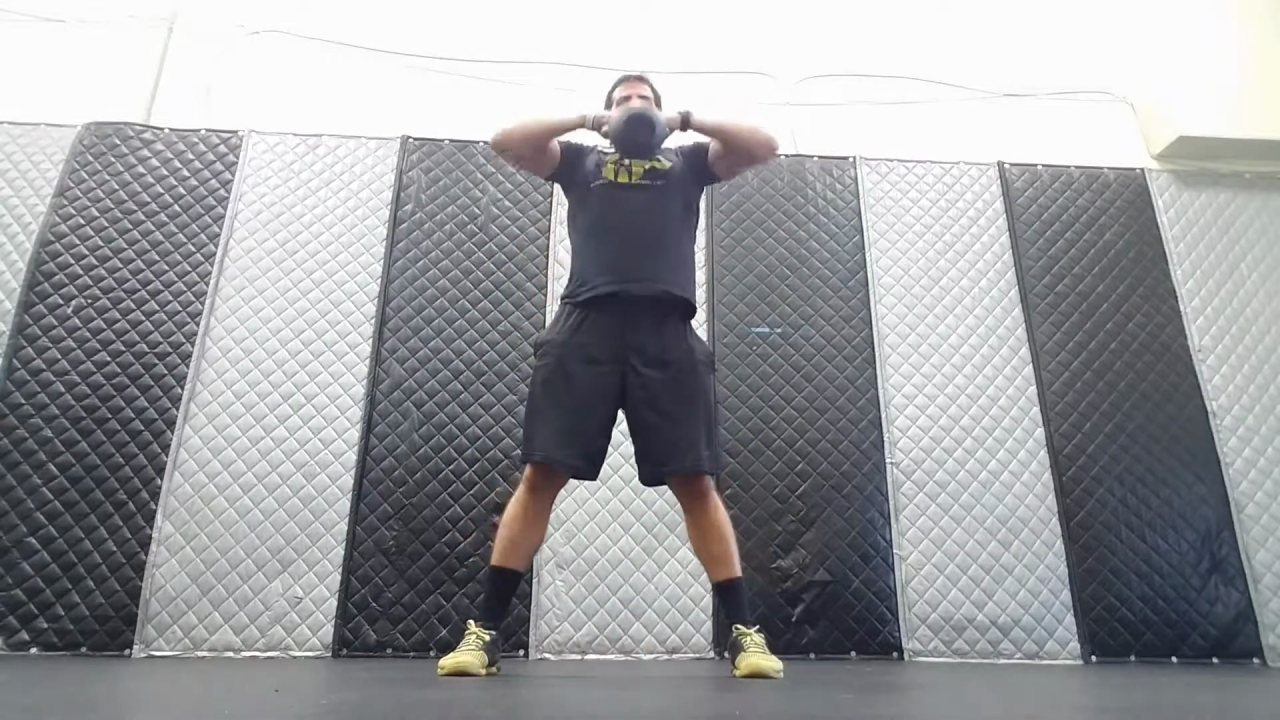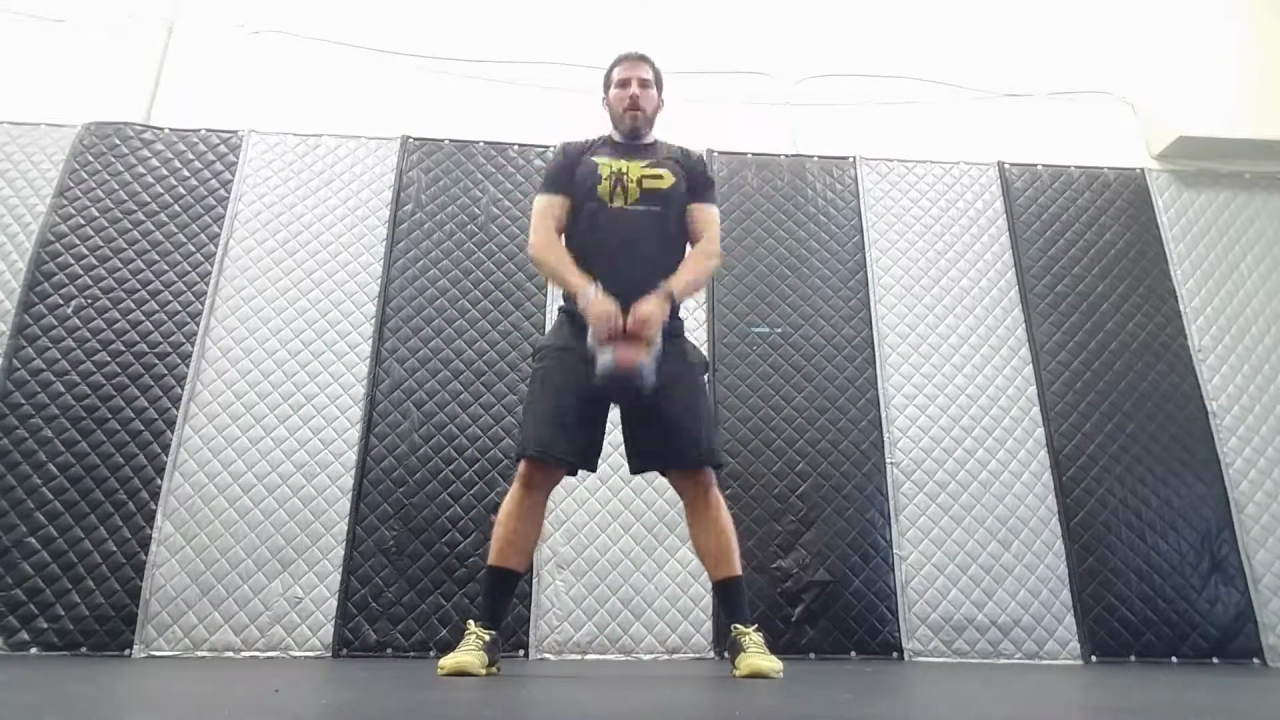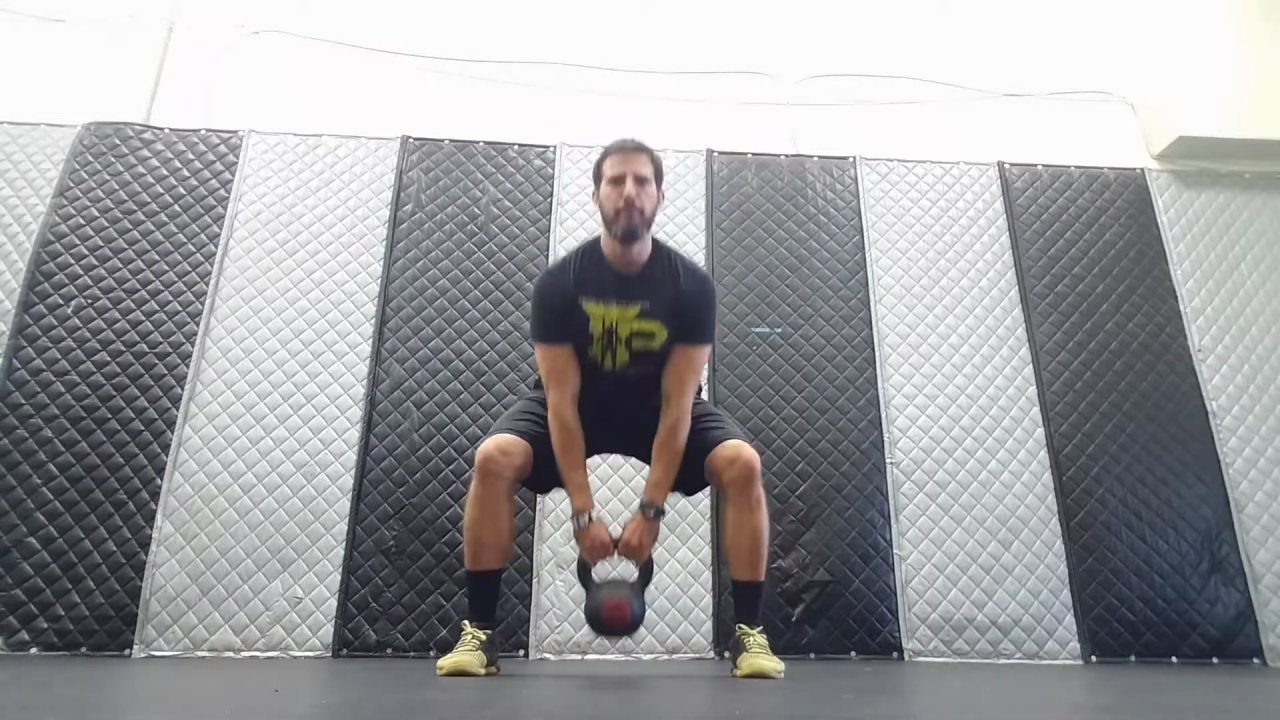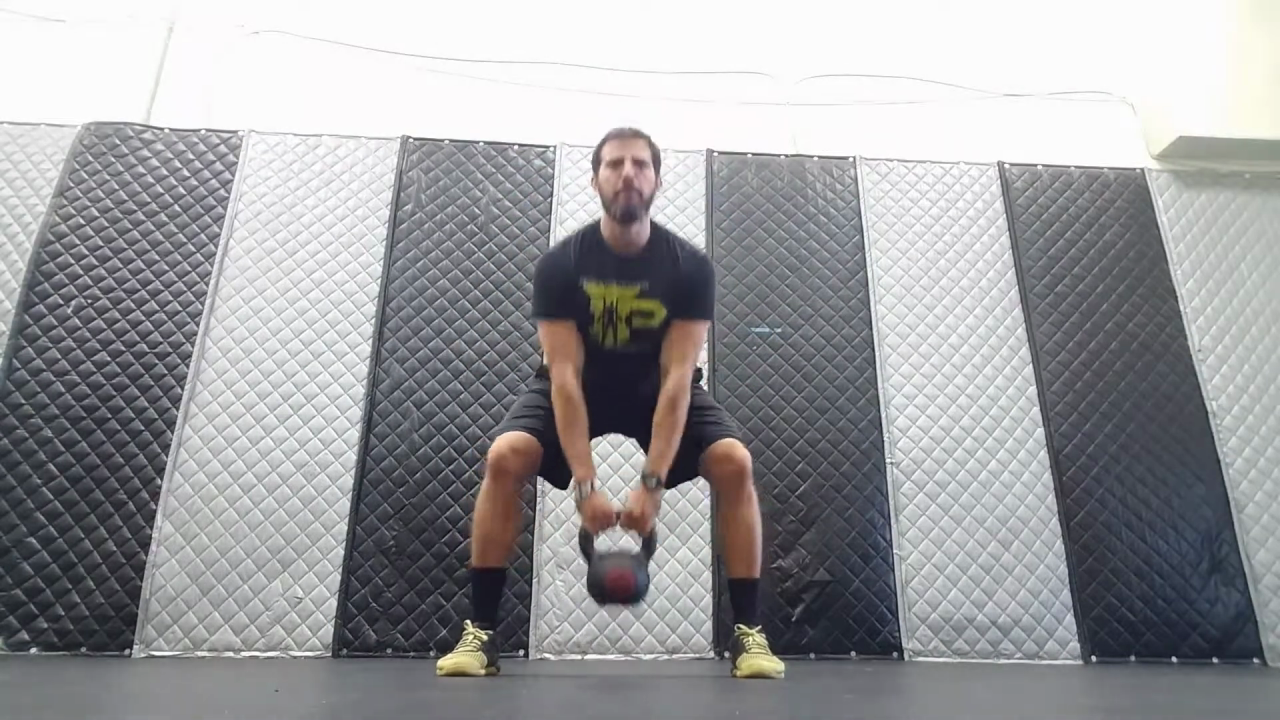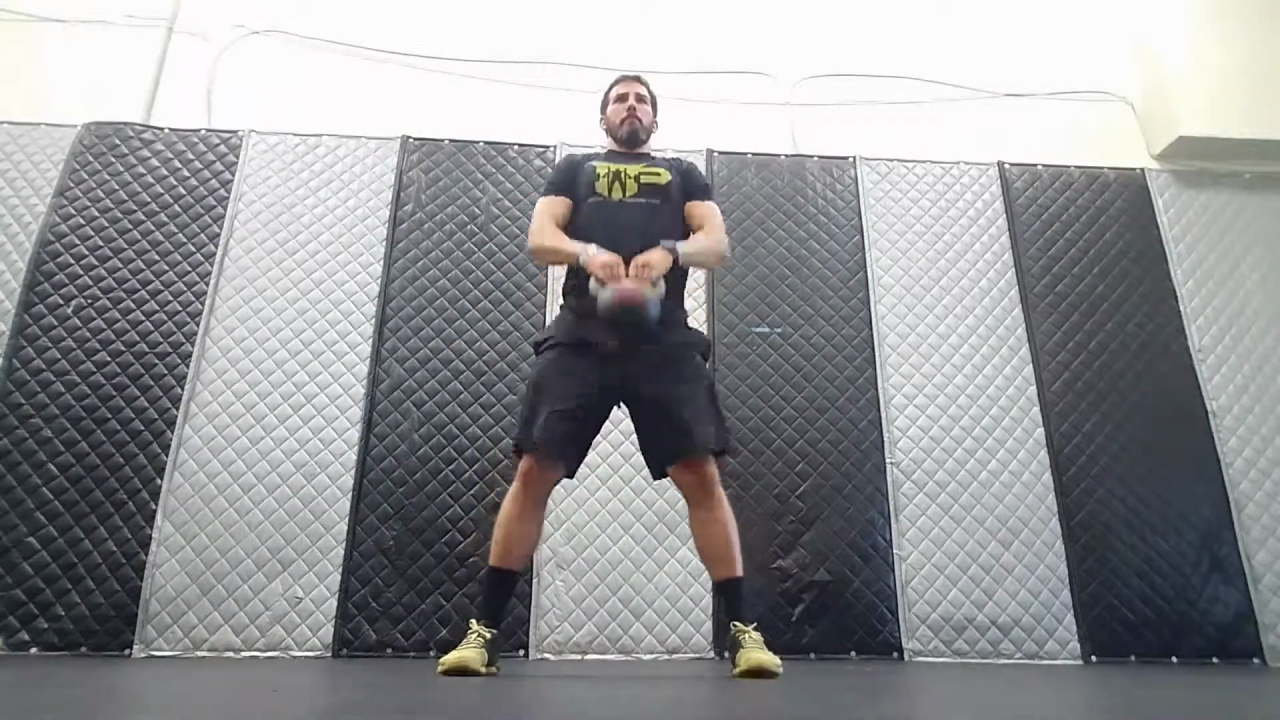
dt=0.3s
person 1, frame 1
left shoulder: (687, 161)
right shoulder: (580, 161)
left elbow: (763, 146)
right elbow: (504, 141)
left wrist: (685, 119)
right wrist: (586, 118)
left hip: (665, 330)
right hip: (585, 326)
left knee: (695, 483)
right knee: (541, 476)
left ankle: (743, 632)
right ankle: (483, 631)
person 1, frame 2
left shoulder: (689, 167)
right shoulder: (572, 160)
left elbow: (709, 250)
right elbow: (540, 240)
left wrist: (664, 295)
right wrist: (587, 291)
left hip: (663, 343)
right hip: (577, 339)
left knee: (697, 480)
right knee: (535, 475)
left ankle: (743, 632)
right ankle: (483, 631)
person 1, frame 3
left shoulder: (690, 285)
right shoulder: (559, 282)
left elbow: (678, 406)
right elbow: (562, 403)
left wrist: (650, 512)
right wrist: (583, 515)
left hip: (660, 411)
right hip: (577, 409)
left knee: (741, 466)
right knee: (494, 460)
left ankle: (748, 633)
right ankle: (479, 632)
person 1, frame 4
left shoulder: (688, 266)
right shoulder: (561, 263)
left elbow: (676, 382)
right elbow: (565, 380)
left wrist: (652, 486)
right wrist: (585, 486)
left hip: (657, 392)
right hip: (580, 390)
left knee: (734, 465)
right knee: (506, 458)
left ankle: (747, 632)
right ankle: (479, 632)
person 1, frame 5
left shoulder: (683, 174)
right shoulder: (574, 168)
left elbow: (719, 242)
right elbow: (539, 235)
left wrist: (671, 252)
right wrist: (585, 252)
left hip: (664, 342)
right hip: (580, 338)
left knee: (700, 475)
right knee: (535, 470)
left ankle: (741, 630)
right ankle: (483, 630)
